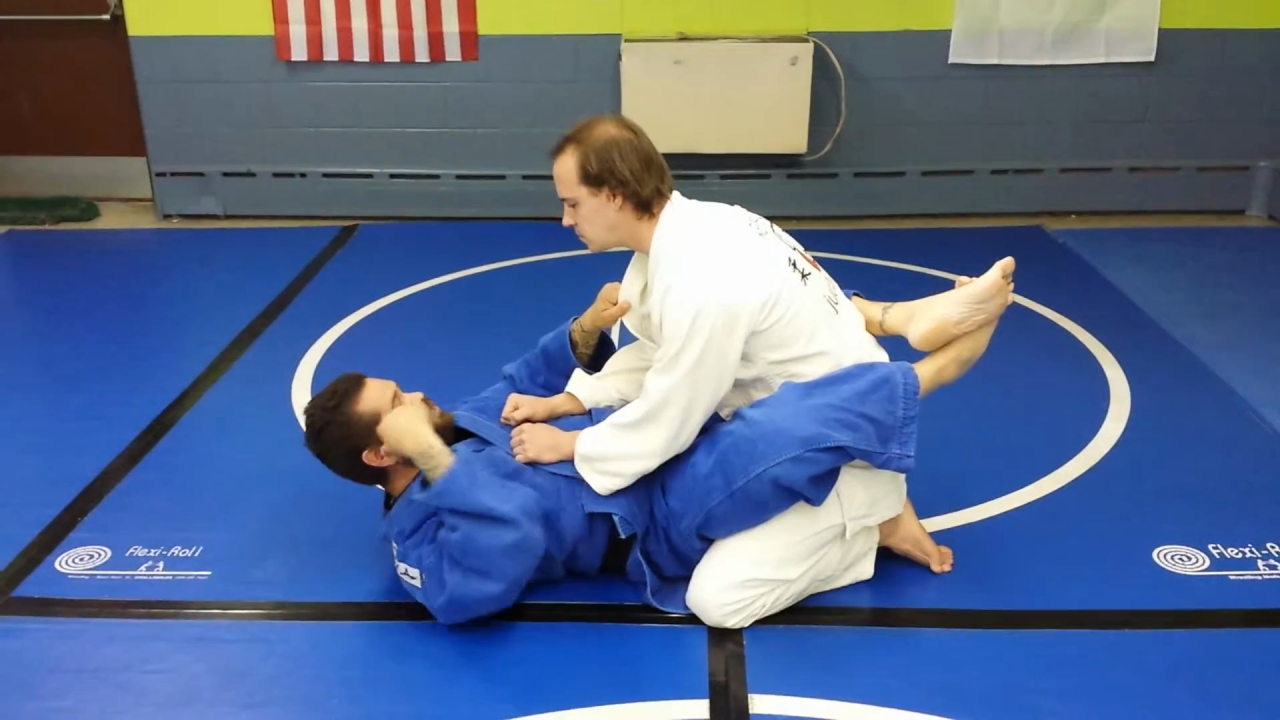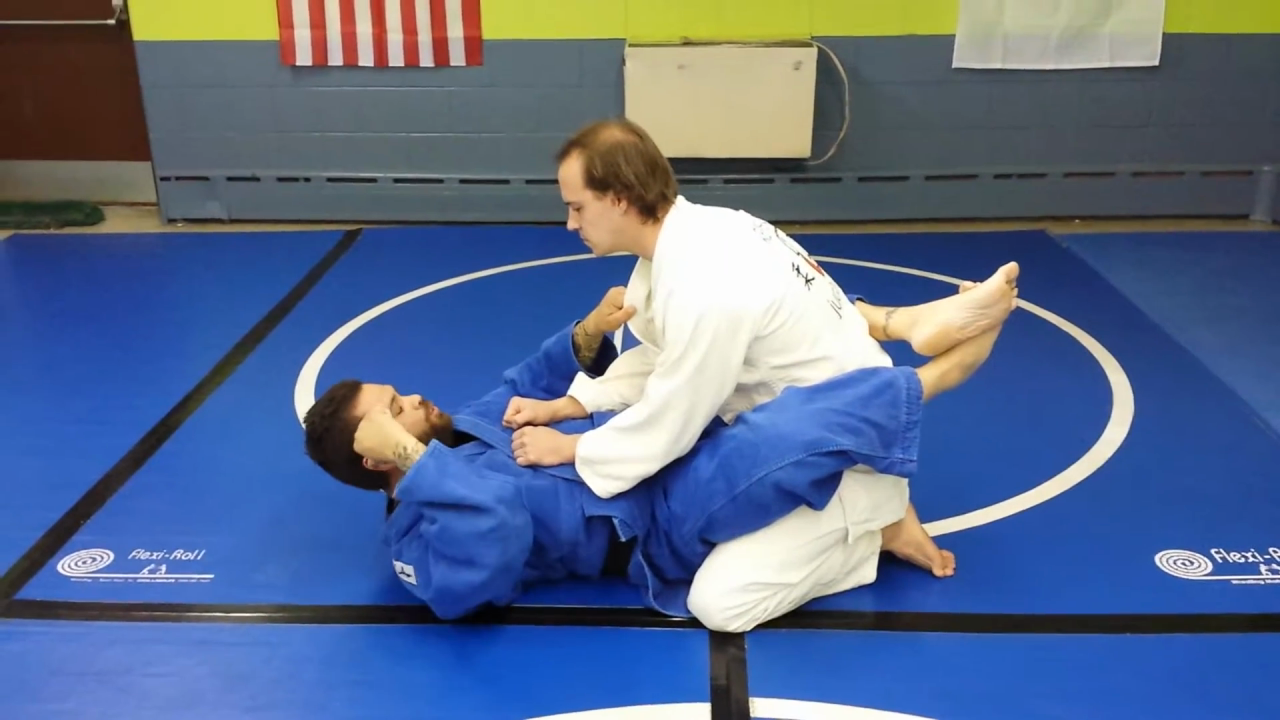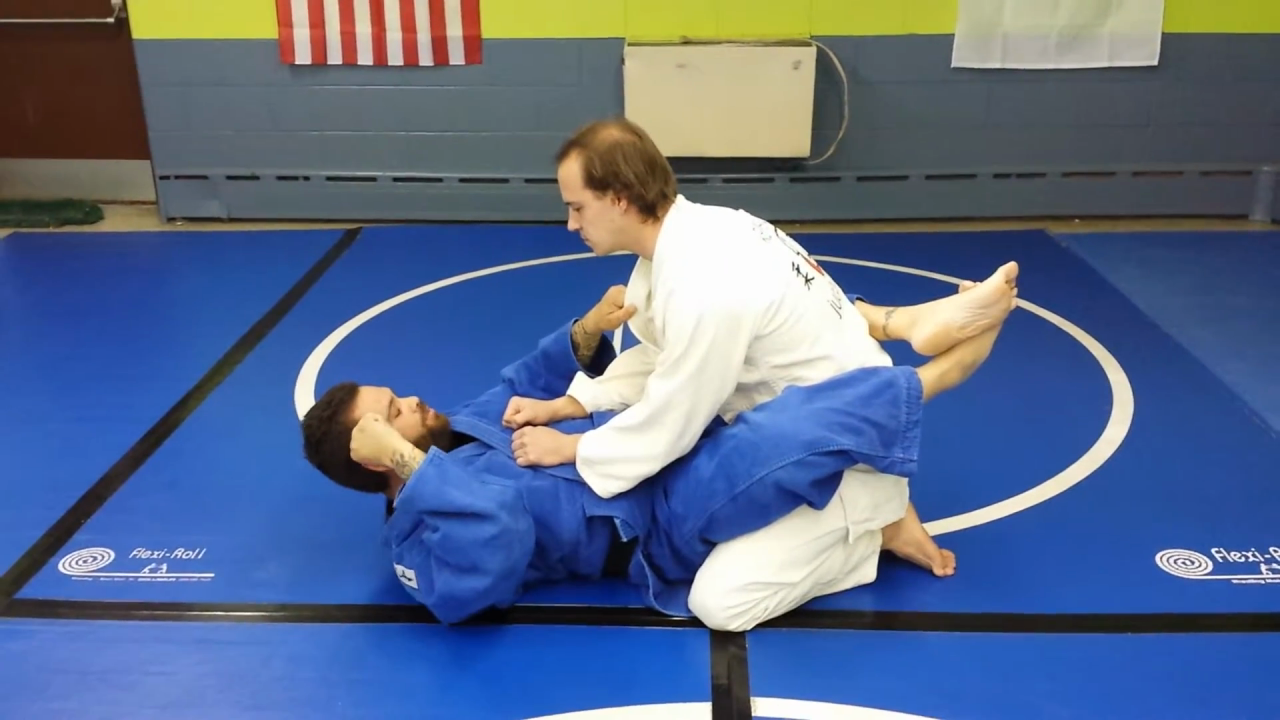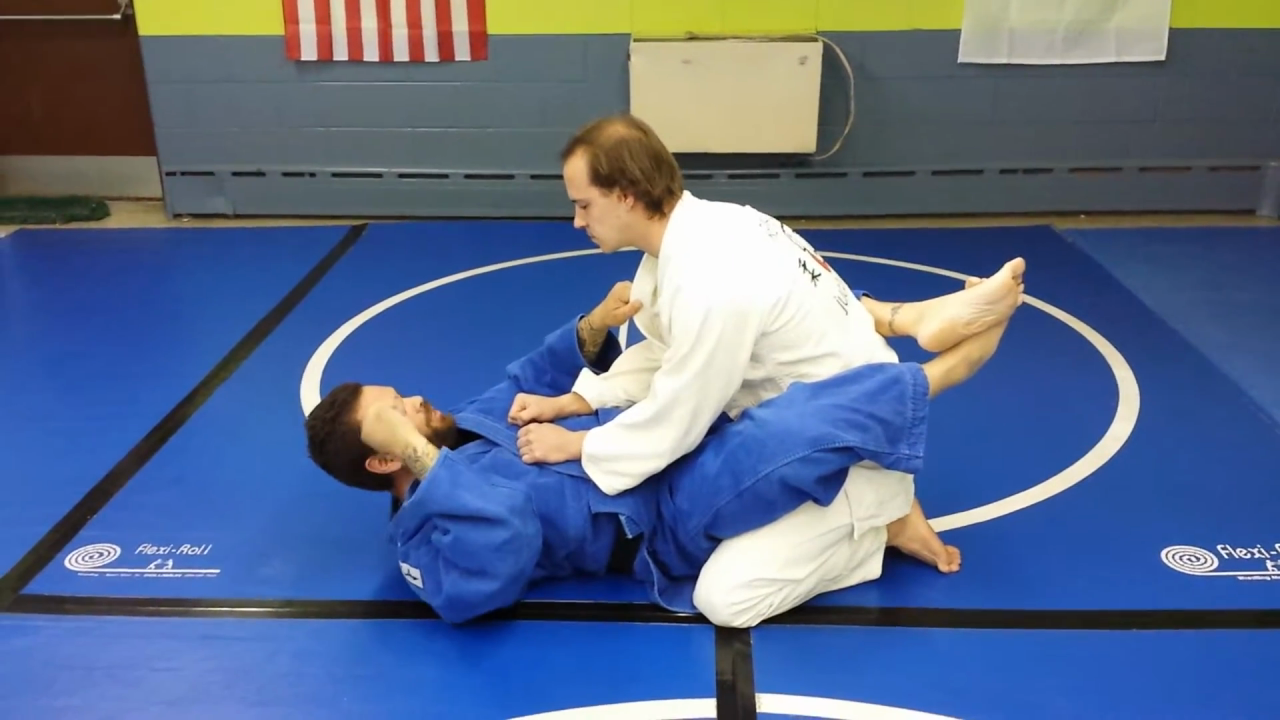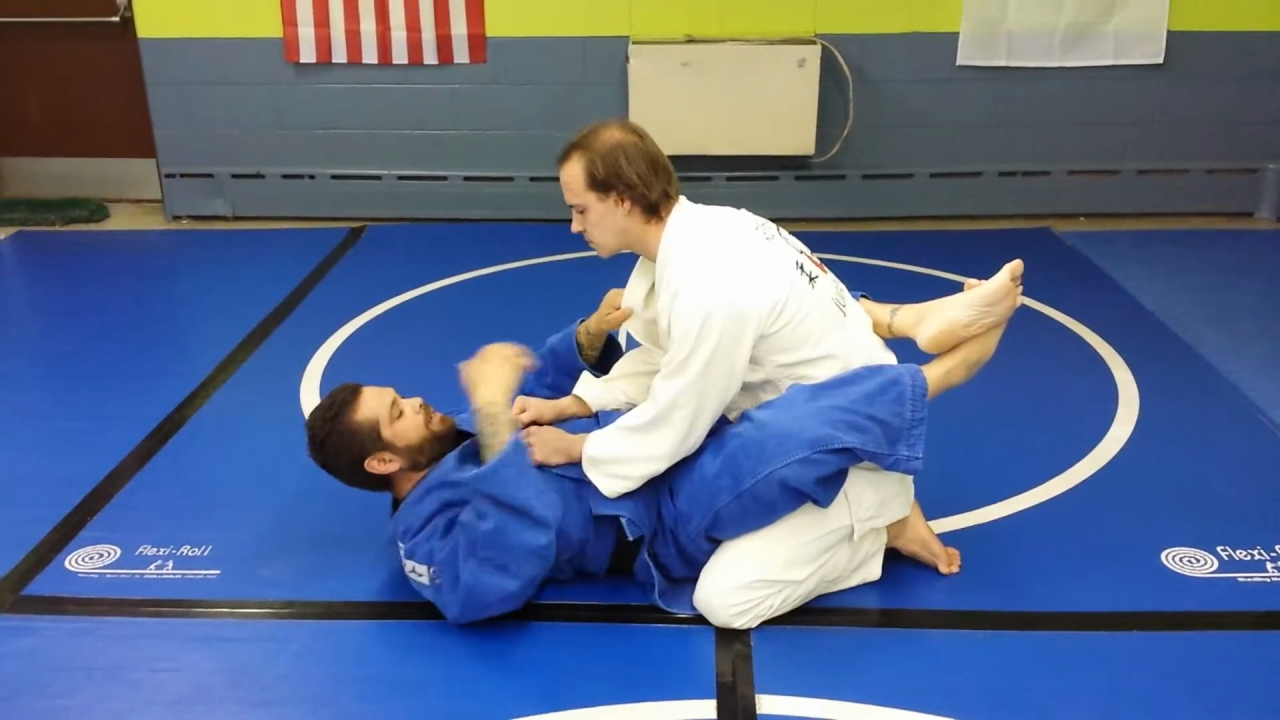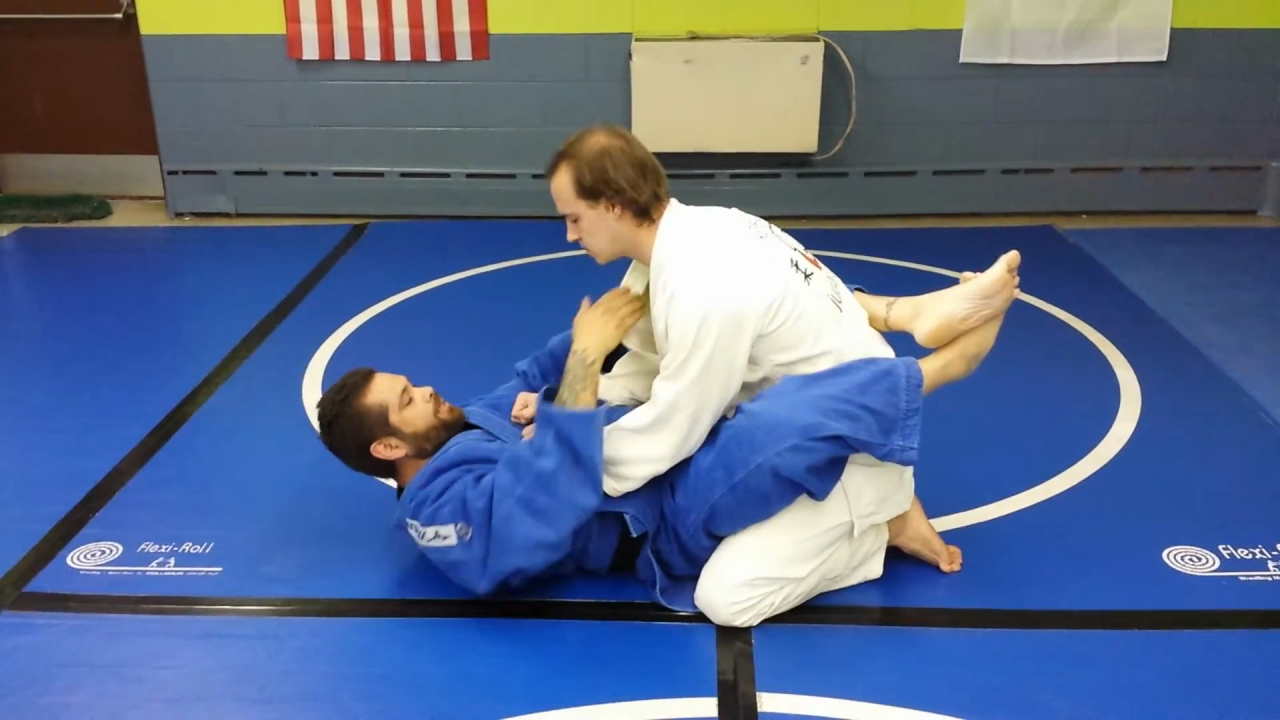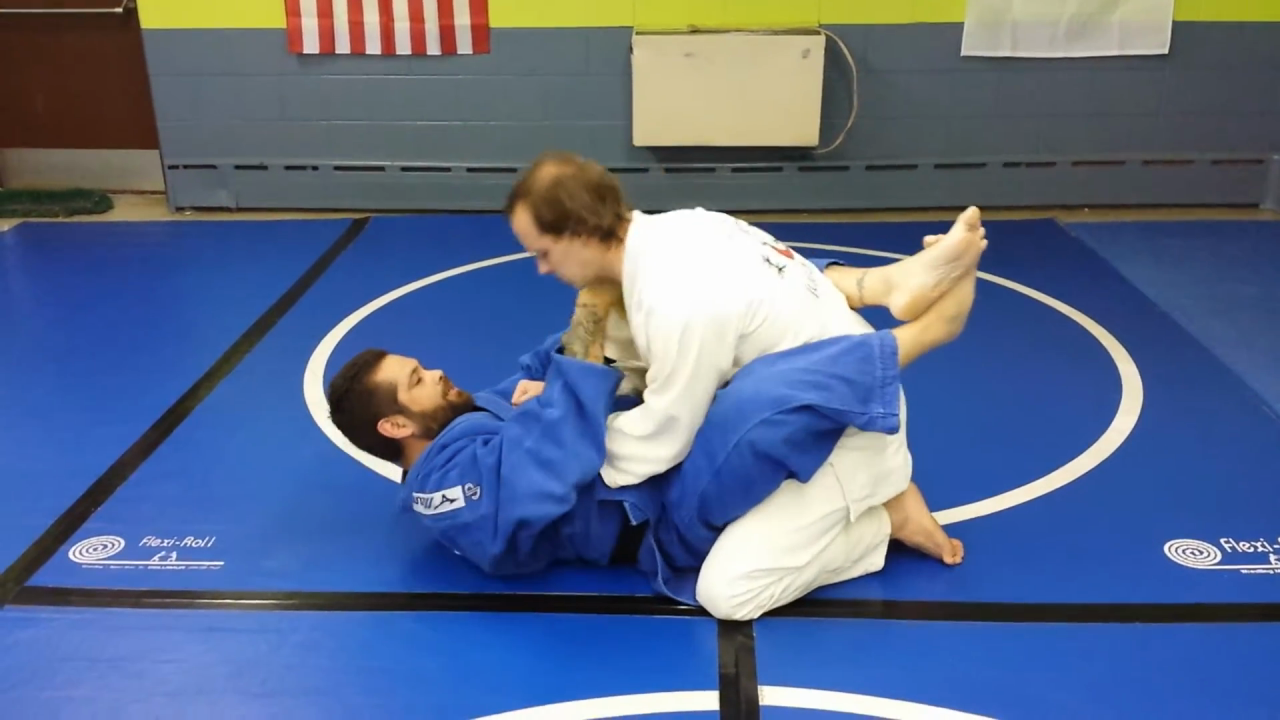
dt=0.3s
person 1, frame 1
left shoulder: (455, 423)
right shoulder: (423, 537)
left elbow: (532, 380)
right elbow: (501, 555)
left wrist: (588, 327)
right wrist: (426, 454)
right hip: (660, 515)
right knee: (784, 432)
right ankle: (931, 368)
person 1, frame 2
left shoulder: (457, 428)
right shoulder: (425, 537)
left elbow: (535, 381)
right elbow: (491, 535)
left wrist: (591, 330)
right wrist: (406, 453)
right hip: (663, 520)
right knee: (787, 437)
right ankle: (937, 370)
person 1, frame 3
left shoulder: (456, 427)
right shoulder: (426, 538)
left elbow: (529, 381)
right elbow: (492, 543)
left wrist: (590, 328)
right wrist: (404, 461)
right hip: (662, 520)
right knee: (785, 436)
right ankle: (936, 372)
person 1, frame 4
left shoulder: (463, 426)
right shoulder: (430, 534)
left elbow: (534, 377)
right elbow: (500, 547)
left wrist: (596, 325)
right wrist: (416, 453)
right hip: (669, 517)
right knee: (790, 432)
right ankle: (945, 366)
person 1, frame 5
left shoulder: (453, 435)
right shoulder: (429, 533)
left elbow: (545, 375)
right elbow: (507, 562)
left wrist: (593, 330)
right wrist: (497, 419)
right hip: (671, 519)
right knee: (790, 435)
right ankle: (942, 370)
person 1, frame 6
left shoulder: (462, 427)
right shoulder: (439, 509)
left elbow: (536, 378)
right elbow: (539, 509)
left wrist: (595, 331)
right wrist: (585, 361)
right hip: (674, 519)
right knee: (779, 423)
right ankle: (942, 362)
person 1, frame 7
left shoulder: (471, 414)
right shoulder: (448, 488)
left elbow: (542, 375)
right elbow: (550, 467)
right hip: (675, 518)
right knee: (757, 404)
right ankle: (922, 330)
person 2, frame 1
left shoulder: (704, 283)
right shoulder: (688, 224)
left elbow: (664, 427)
right elbow: (655, 354)
left wrist: (564, 445)
right wrist: (563, 402)
left ankle: (872, 515)
person 2, frame 2
left shoulder: (706, 289)
right shoulder: (690, 232)
left elbow: (665, 429)
right elbow: (659, 359)
left wrist: (567, 448)
right wrist: (565, 407)
left knee: (721, 602)
left ankle: (877, 525)
person 2, frame 3
left shoulder: (706, 288)
right shoulder: (692, 229)
left elbow: (666, 428)
right elbow: (659, 358)
left wrist: (568, 448)
right wrist: (566, 406)
left knee: (721, 601)
left ankle: (877, 526)
person 2, frame 4
left shoulder: (713, 285)
right shoulder: (698, 227)
left elbow: (672, 425)
right elbow: (665, 354)
left wrist: (573, 445)
right wrist: (571, 403)
left knee: (726, 597)
left ankle: (881, 522)
person 2, frame 5
left shoulder: (710, 290)
right shoulder: (692, 227)
left elbow: (671, 430)
right elbow: (663, 357)
left wrist: (569, 449)
right wrist: (573, 403)
left knee: (726, 600)
left ankle: (881, 524)
person 2, frame 6
left shoulder: (707, 292)
right shoulder: (689, 229)
left elbow: (670, 431)
right elbow: (659, 358)
left hip: (853, 446)
left knee: (726, 597)
left ankle: (885, 525)
person 2, frame 7
left shoulder: (683, 303)
right shoulder: (661, 231)
left elbow: (660, 437)
right elbow: (657, 361)
left hip: (845, 428)
left knee: (730, 591)
left ankle: (886, 518)
